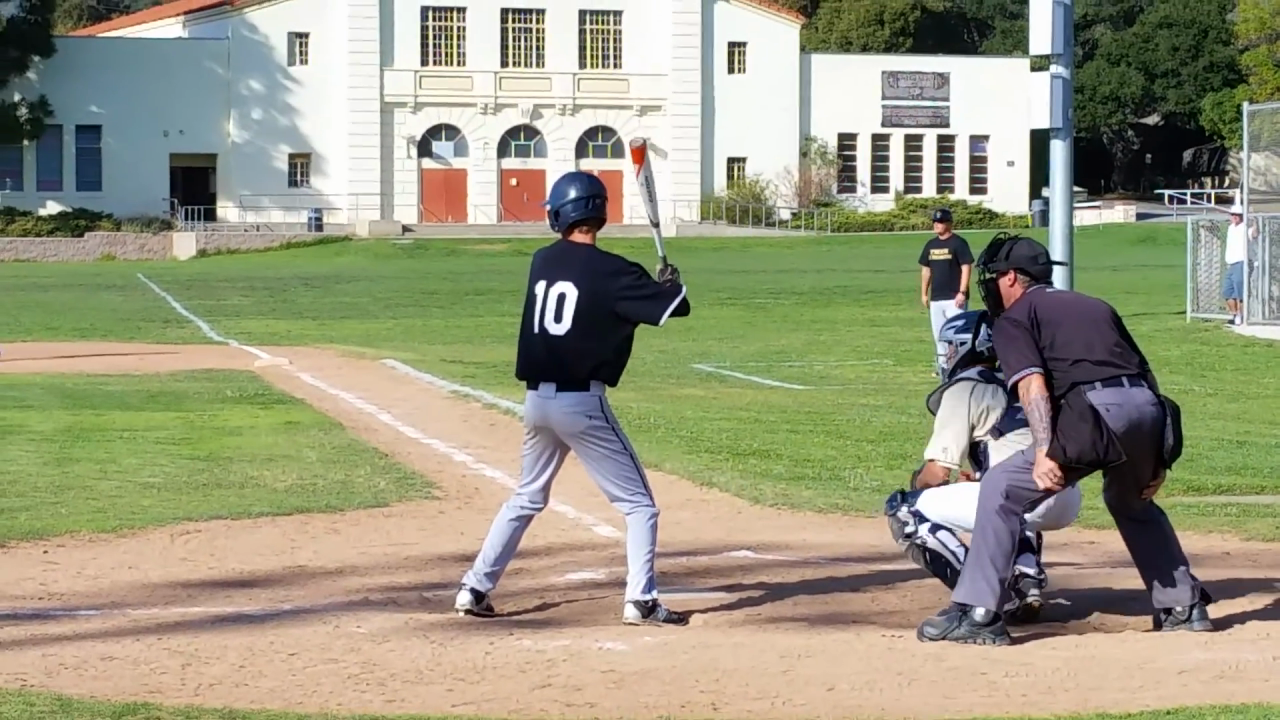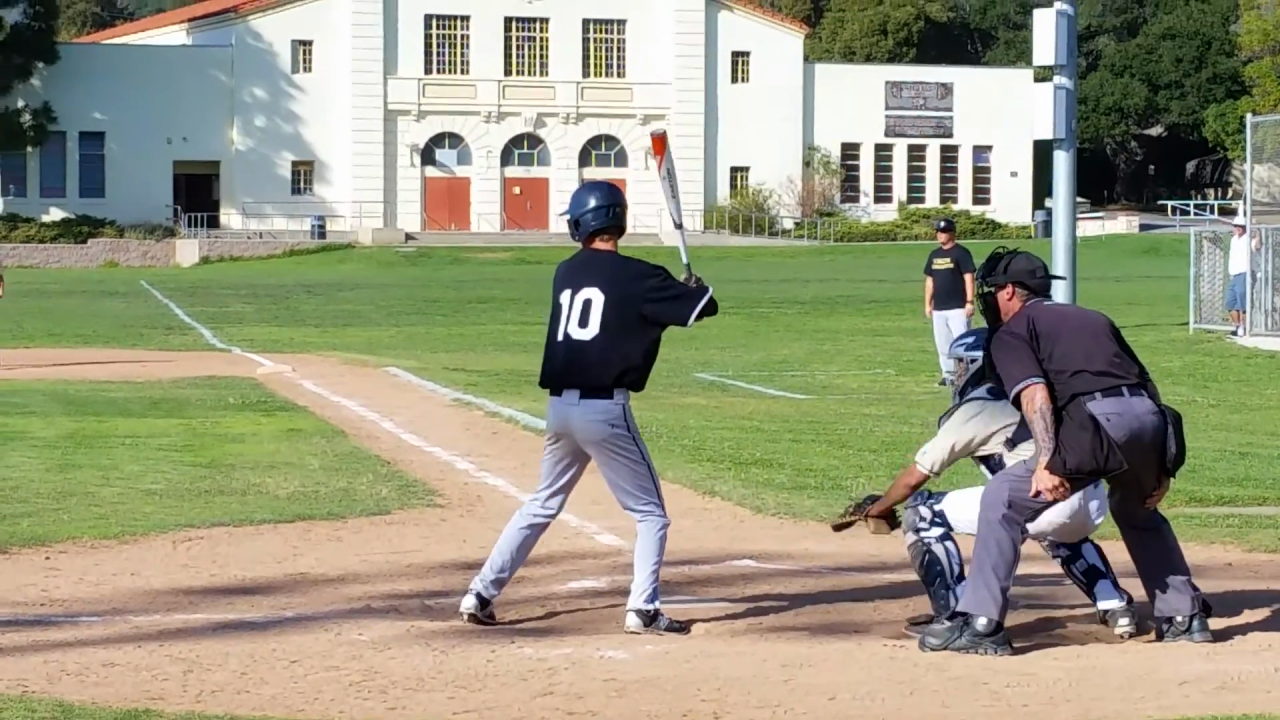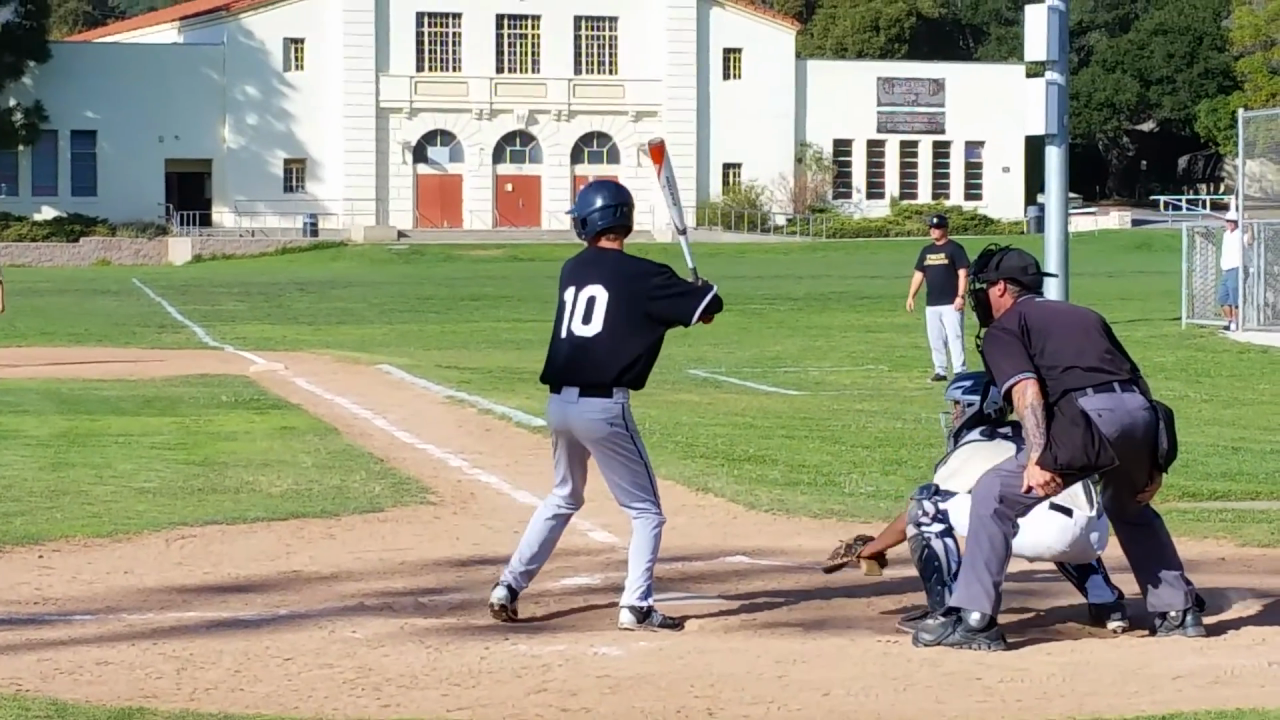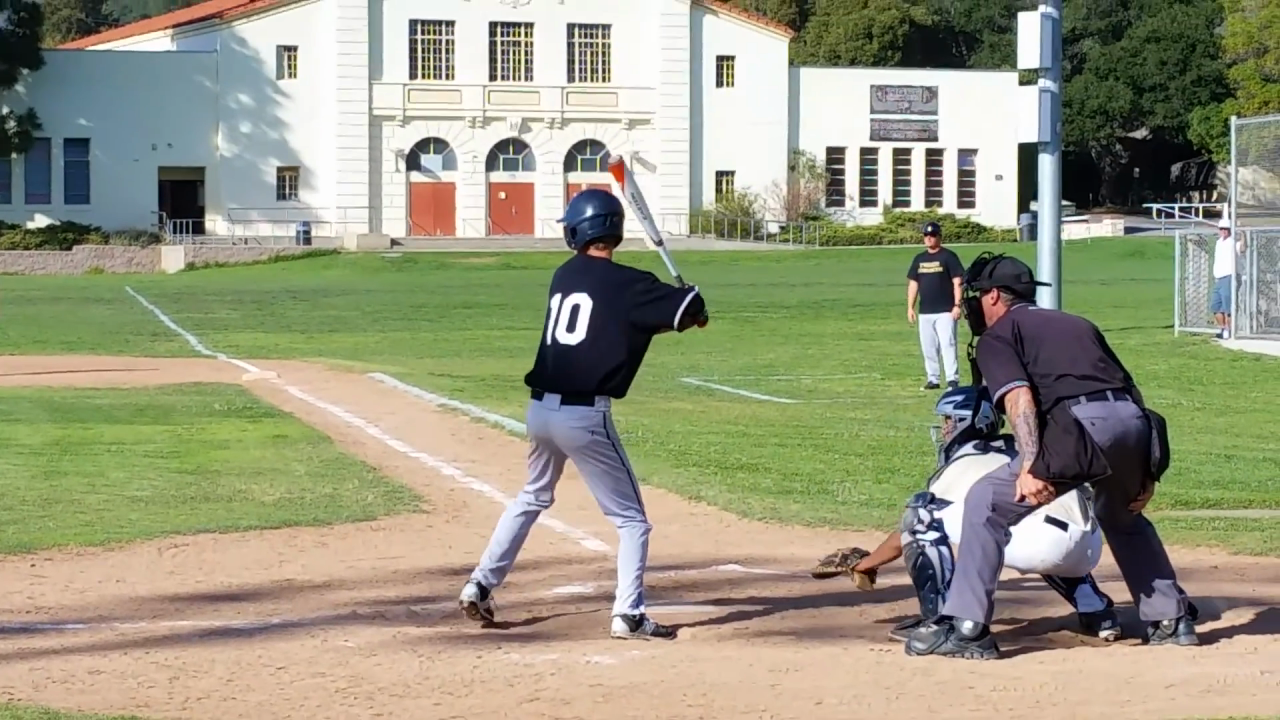
dt=0.3s
person 1, frame 1
left shoulder: (542, 261)
right shoulder: (611, 270)
right elbow: (676, 307)
left wrist: (649, 285)
right wrist: (668, 282)
left hip: (538, 399)
right hip: (582, 402)
left knee: (526, 498)
right knee: (639, 505)
left ankle: (474, 589)
right ankle: (641, 601)
person 1, frame 2
left shoulder: (565, 271)
right shoulder: (637, 275)
right elbow: (704, 306)
left wrist: (671, 293)
right wrist: (689, 288)
left hip: (560, 406)
right hip: (604, 409)
left knee: (541, 505)
right knee: (650, 514)
left ankle: (480, 594)
right ankle: (643, 610)
person 1, frame 3
left shoulder: (572, 269)
right shoulder: (642, 274)
right elbow: (709, 306)
left wrist: (679, 306)
right wrist: (697, 297)
left hip: (560, 402)
right hip: (603, 407)
left knee: (563, 499)
right knee: (645, 511)
left ankle: (510, 585)
right ankle: (637, 606)
person 1, frame 4
left shoulder: (563, 275)
right shoulder: (626, 283)
right elbow: (692, 306)
left wrist: (668, 317)
right wrist: (685, 310)
left hip: (541, 409)
right hip: (585, 415)
left knee: (533, 498)
right knee: (631, 519)
left ankle: (481, 584)
right ankle: (628, 615)
person 2, frame 1
left shoulder: (1013, 318)
right shoulder: (1097, 306)
left elbow: (1033, 384)
left wrist: (1046, 451)
right wrist: (1155, 456)
left hip: (1097, 413)
right hip: (1148, 410)
left knee: (1001, 489)
right knee: (1133, 503)
left ankle: (979, 615)
right ankle: (1184, 606)
person 2, frame 2
left shoulder: (1012, 331)
right shoulder: (1094, 317)
left elbow: (1035, 394)
left wrist: (1047, 462)
right wrist: (1158, 465)
left hip: (1098, 422)
right hip: (1149, 419)
left knee: (1003, 499)
right knee: (1138, 511)
left ankle: (981, 624)
right ankle: (1185, 616)
person 2, frame 3
left shoulder: (1003, 327)
right shoulder: (1086, 315)
left elbow: (1027, 389)
left wrist: (1039, 457)
right wrist: (1151, 461)
left hip: (1090, 418)
right hip: (1142, 416)
left knee: (994, 494)
right knee: (1131, 508)
left ankle: (975, 620)
right ankle: (1179, 611)
person 2, frame 4
left shoulder: (997, 335)
right shoulder: (1079, 323)
left elbow: (1019, 398)
left wrist: (1031, 466)
right wrist: (1142, 470)
left hip: (1082, 427)
right hip: (1134, 423)
left knee: (987, 503)
right knee: (1123, 516)
left ankle: (967, 628)
right ankle: (1171, 620)
person 3, frame 1
left shoulder: (964, 388)
left elbow: (938, 473)
left wrist: (913, 491)
right wrist: (974, 478)
right hip: (1065, 501)
left knee: (906, 511)
right ankle: (1028, 583)
person 3, frame 2
left shoulder: (974, 408)
left elbow: (916, 475)
left wrist: (881, 506)
right hip: (1090, 501)
left knee: (922, 512)
left ankle: (955, 615)
right ankle: (1116, 607)
person 3, frame 3
left shoulder: (971, 449)
right shoulder: (1026, 436)
left elbow: (920, 512)
left wrist: (872, 547)
left hip: (1053, 529)
right hip: (1095, 533)
left knee: (927, 504)
right ankle: (1107, 605)
person 3, frame 4
left shoulder: (964, 464)
right shoulder: (1020, 449)
left elbow: (917, 523)
left wrist: (866, 562)
left hip: (1049, 542)
right hip: (1088, 548)
left knee: (921, 512)
right ankle: (1097, 613)
